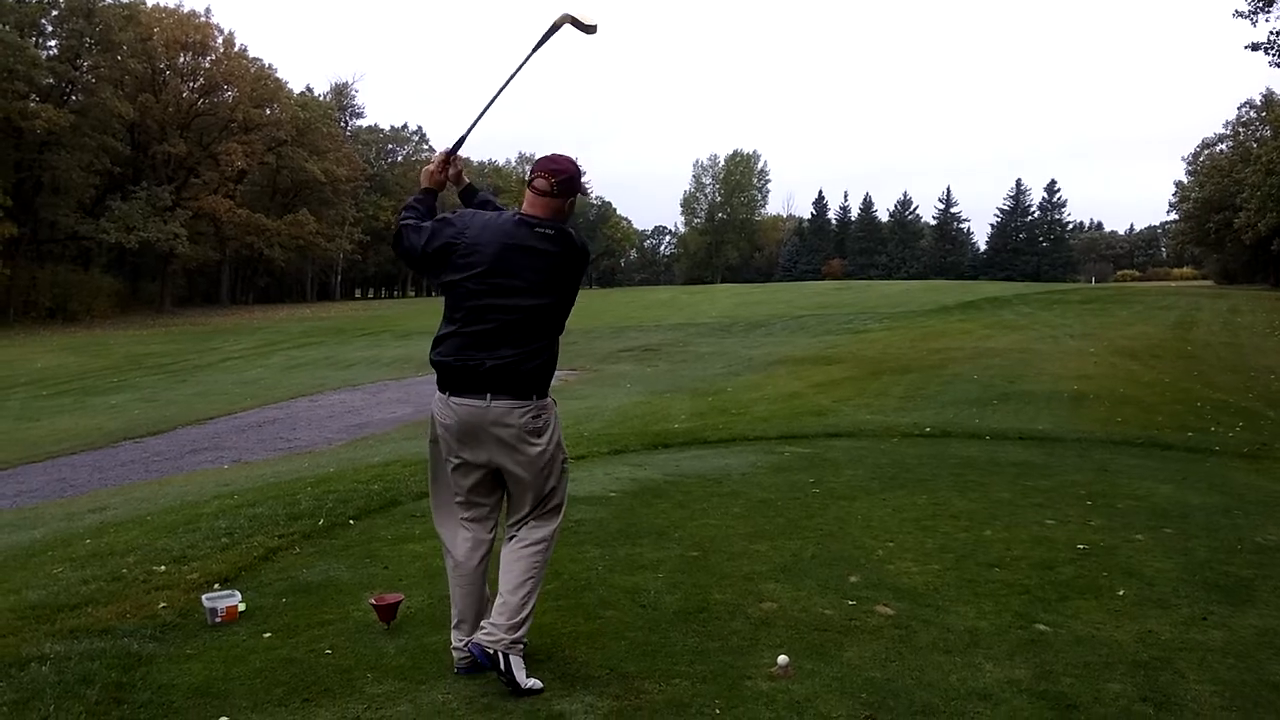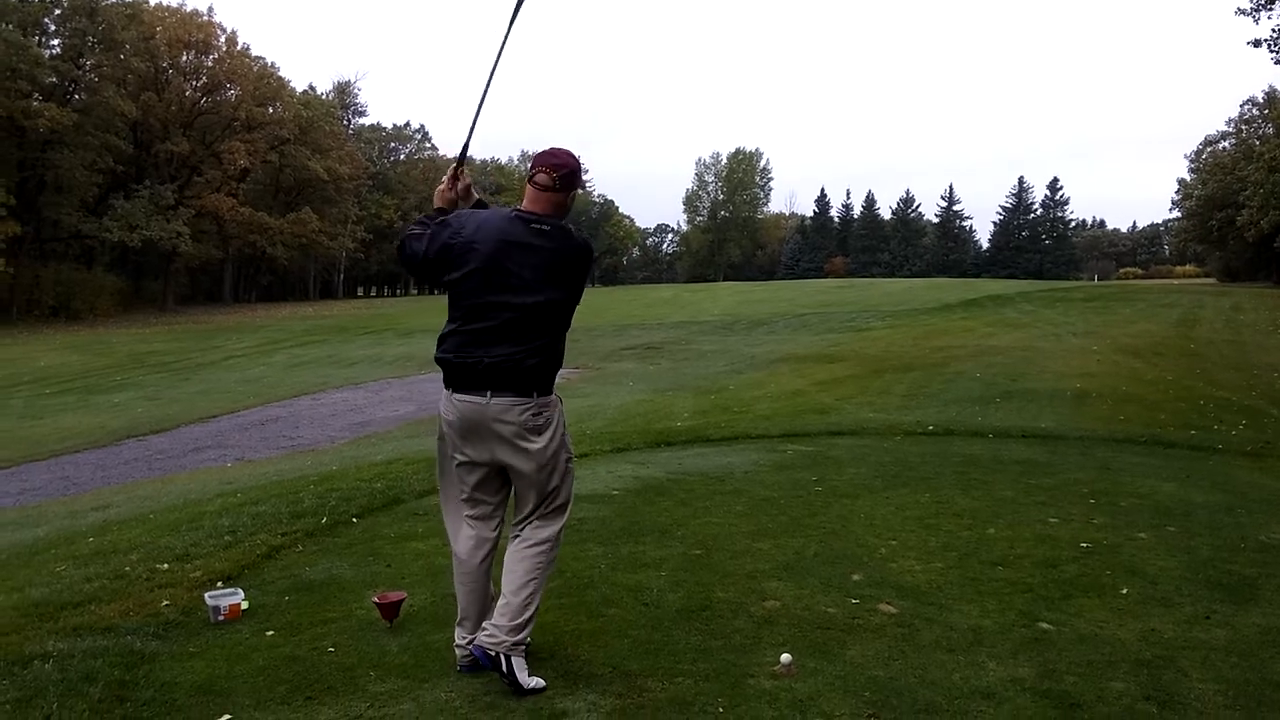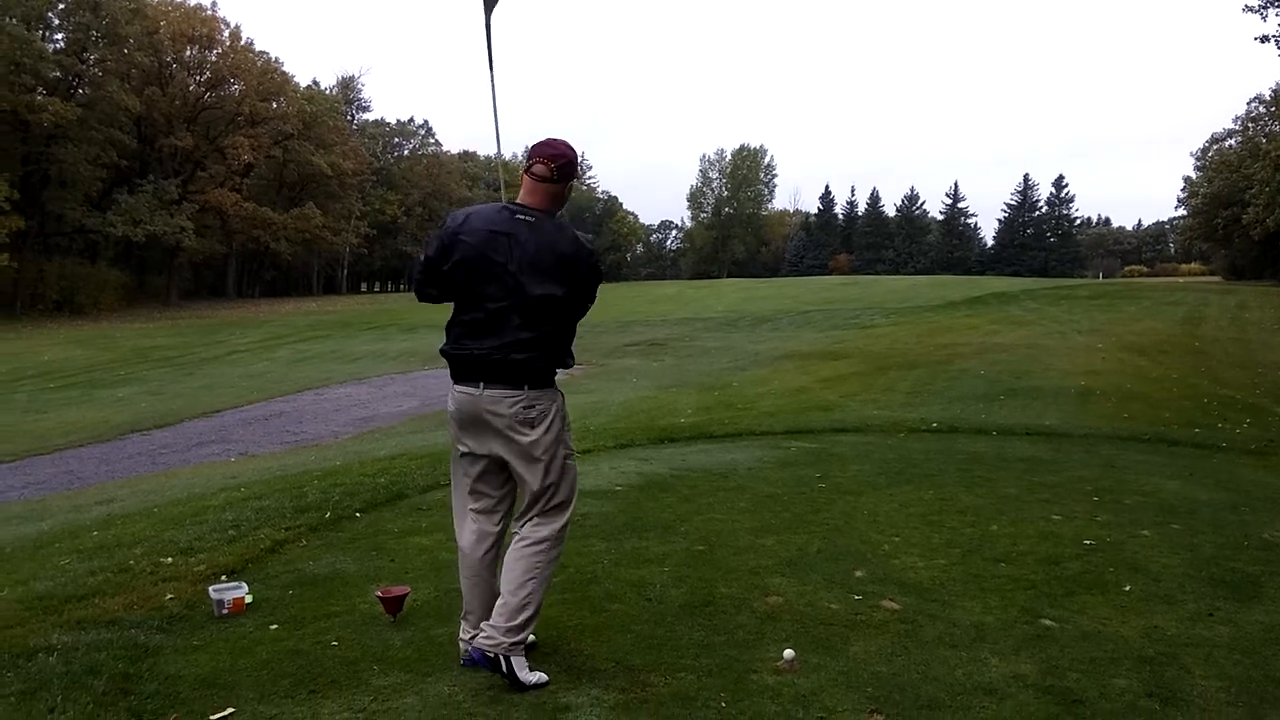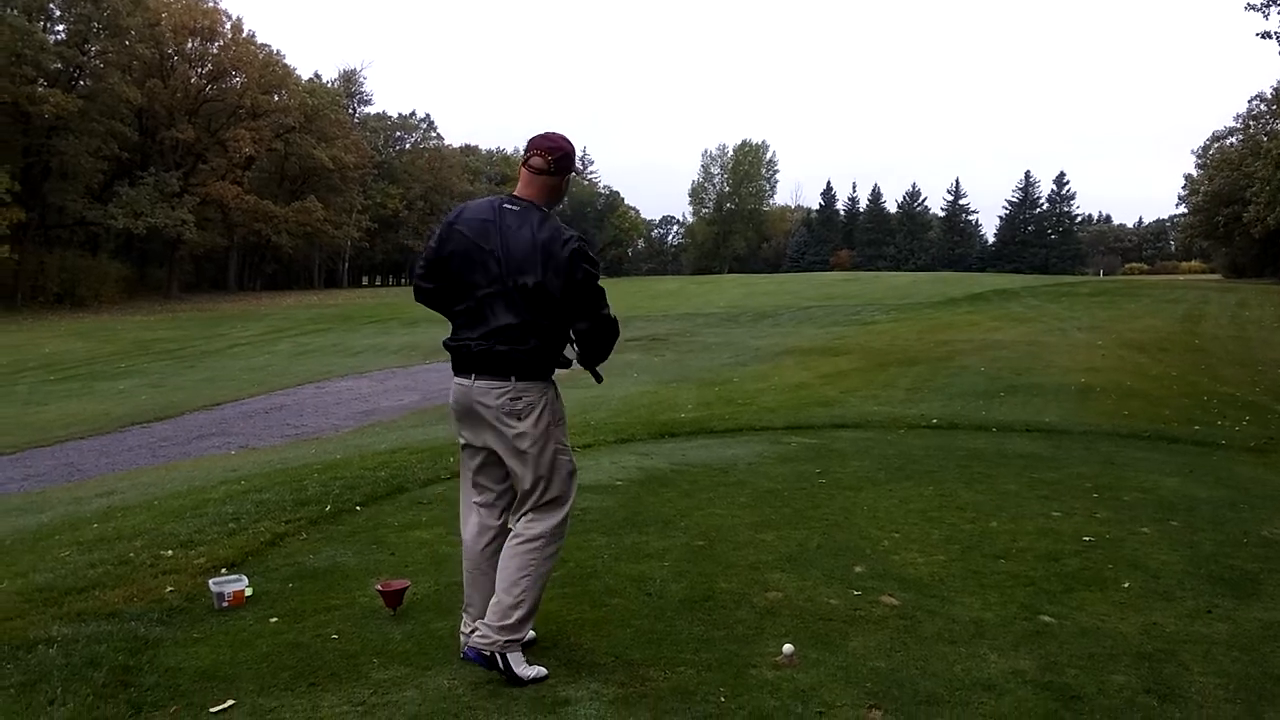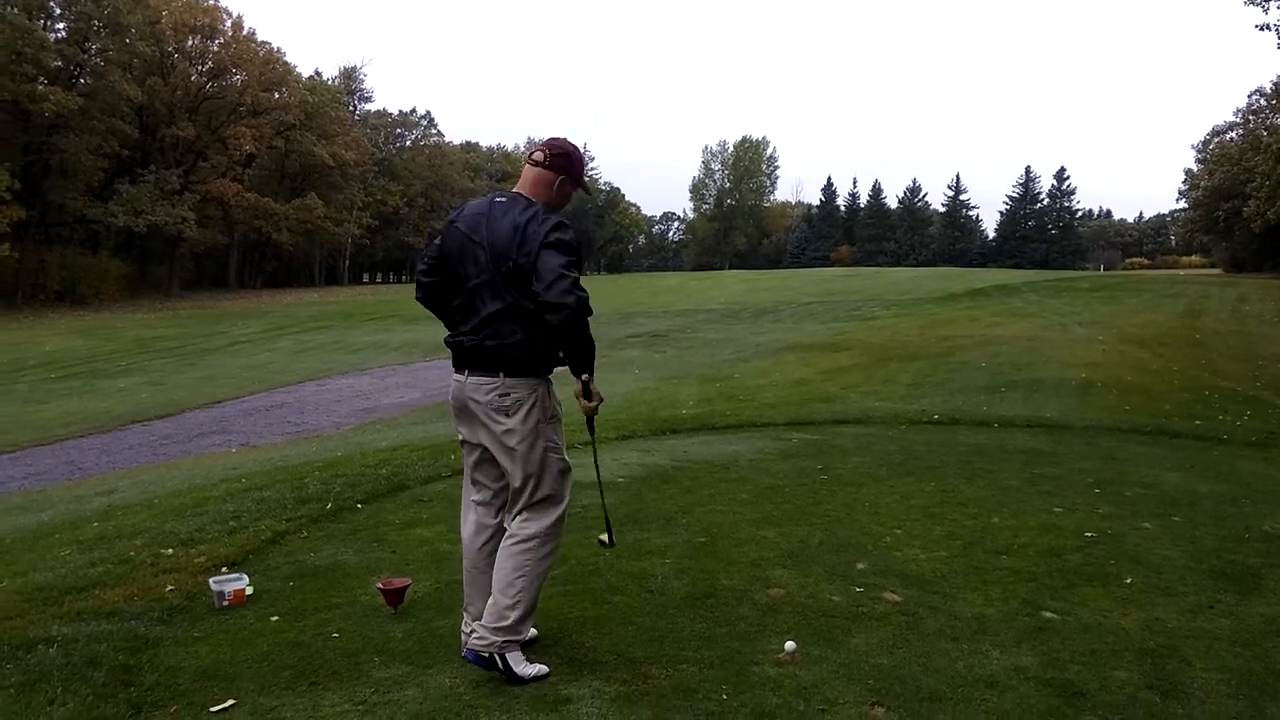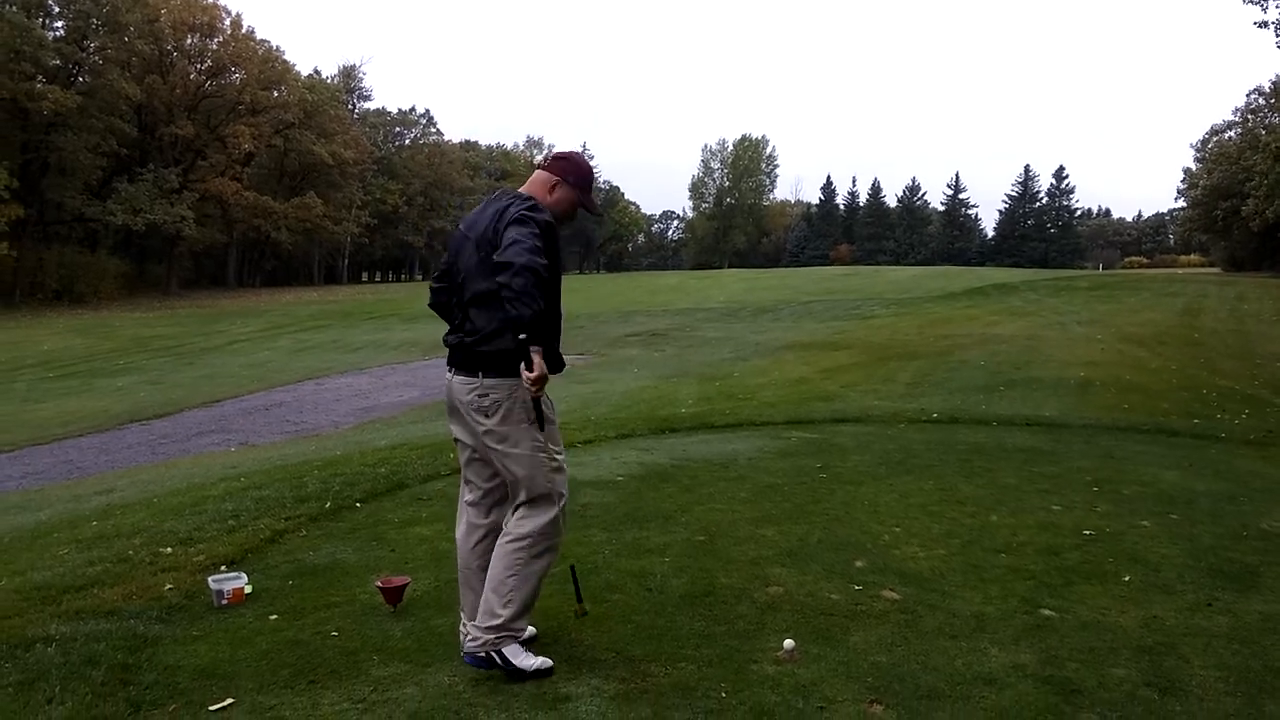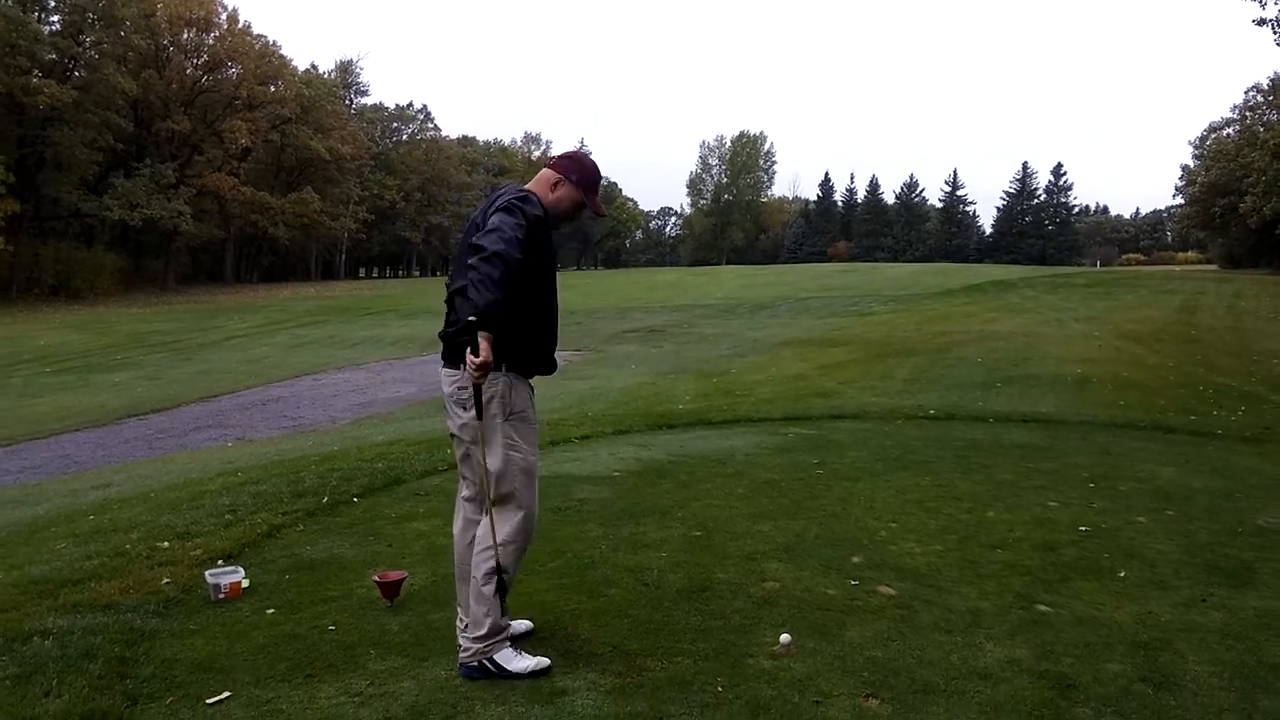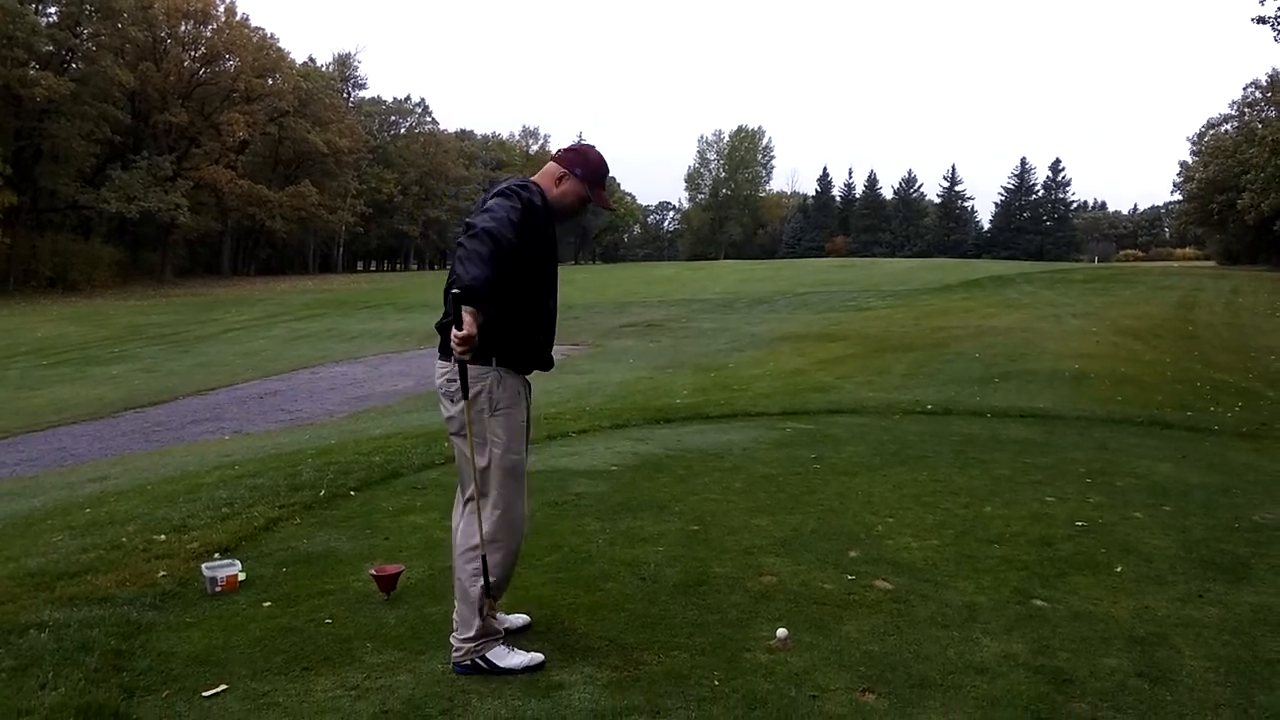
dt=0.2s
person 1, frame 1
left shoulder: (467, 230)
right shoulder: (573, 254)
left elbow: (407, 242)
left wrist: (428, 190)
right wrist: (467, 189)
left hip: (455, 401)
right hip: (522, 408)
left knee: (465, 525)
right knee: (533, 524)
left ankle: (467, 644)
right ankle: (500, 638)
person 1, frame 2
left shoulder: (467, 230)
right shoulder: (577, 251)
left elbow: (411, 257)
left wrist: (441, 210)
right wrist: (477, 203)
left hip: (461, 399)
right hip: (527, 405)
left knee: (472, 522)
right knee: (539, 523)
left ankle: (471, 641)
right ankle: (502, 640)
person 1, frame 3
left shoulder: (463, 226)
right shoulder: (574, 251)
left elbow: (424, 285)
left hip: (466, 391)
right hip: (528, 398)
left knee: (479, 516)
right knee: (543, 517)
left ankle: (476, 634)
right ankle: (501, 641)
person 1, frame 4
left shoulder: (462, 219)
right shoulder: (562, 244)
left elbow: (426, 286)
right elbow: (596, 327)
right wrist: (590, 359)
left hip: (467, 383)
right hip: (522, 390)
left knee: (484, 508)
right knee: (542, 513)
left ankle: (478, 627)
right ankle: (497, 638)
person 1, frame 5
left shoulder: (466, 215)
right shoulder: (546, 227)
left elbow: (427, 285)
right elbow: (565, 303)
right wrist: (584, 372)
left hip: (468, 379)
right hip: (515, 385)
left knee: (485, 505)
right knee: (539, 508)
left ankle: (480, 626)
right ankle: (496, 636)
person 1, frame 6
left shoulder: (483, 216)
right shoulder: (530, 216)
left elbow: (441, 291)
right elbow: (519, 273)
right wrist: (534, 347)
left hip: (467, 376)
right hip: (501, 381)
left knee: (481, 503)
right knee: (538, 502)
left ankle: (479, 626)
right ankle: (494, 636)
person 1, frame 7
left shoulder: (507, 210)
right shoulder: (521, 209)
left elbow: (464, 276)
right elbow: (489, 262)
right wrist: (483, 333)
left hip: (475, 372)
right hip: (491, 376)
left knee: (478, 501)
right knee: (509, 507)
left ankle: (477, 620)
right ankle: (481, 646)
person 1, frame 8
left shoulder: (522, 209)
right shoulder: (521, 199)
right elbow: (480, 238)
right wrist: (470, 308)
left hip: (489, 367)
right hip: (485, 371)
left knee: (481, 499)
right knee: (497, 506)
left ankle: (476, 613)
right ankle: (474, 644)
